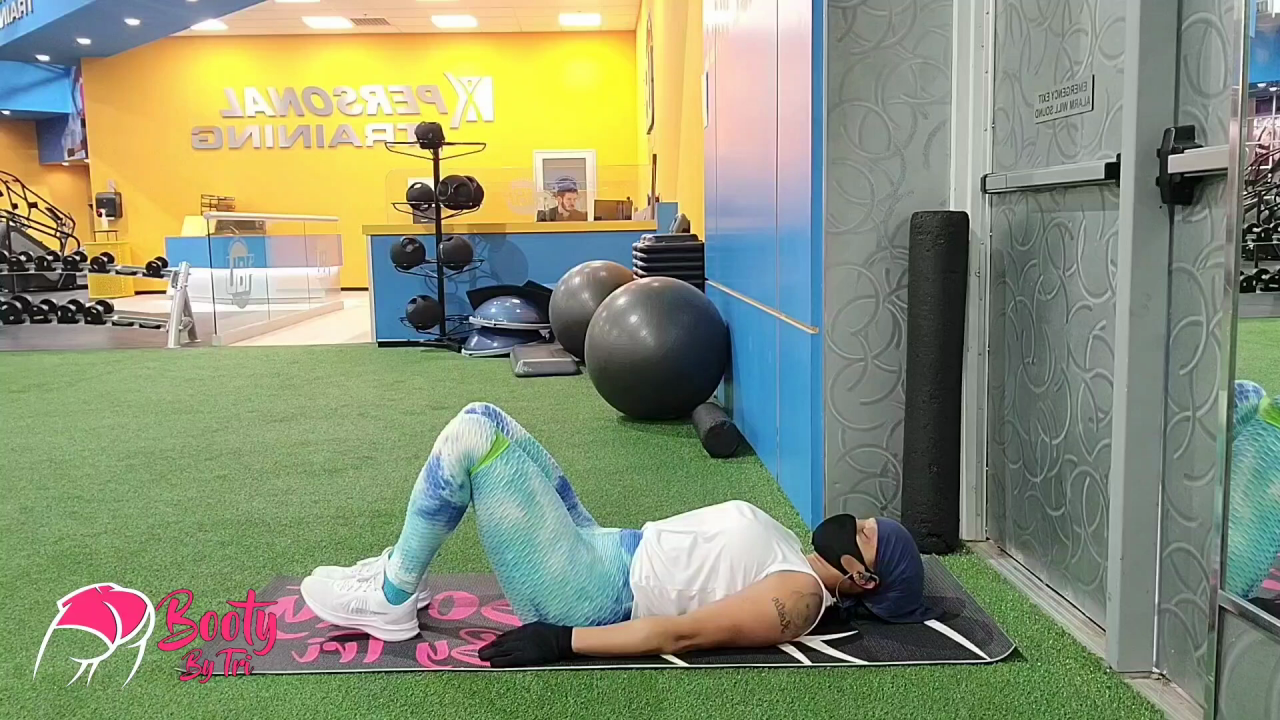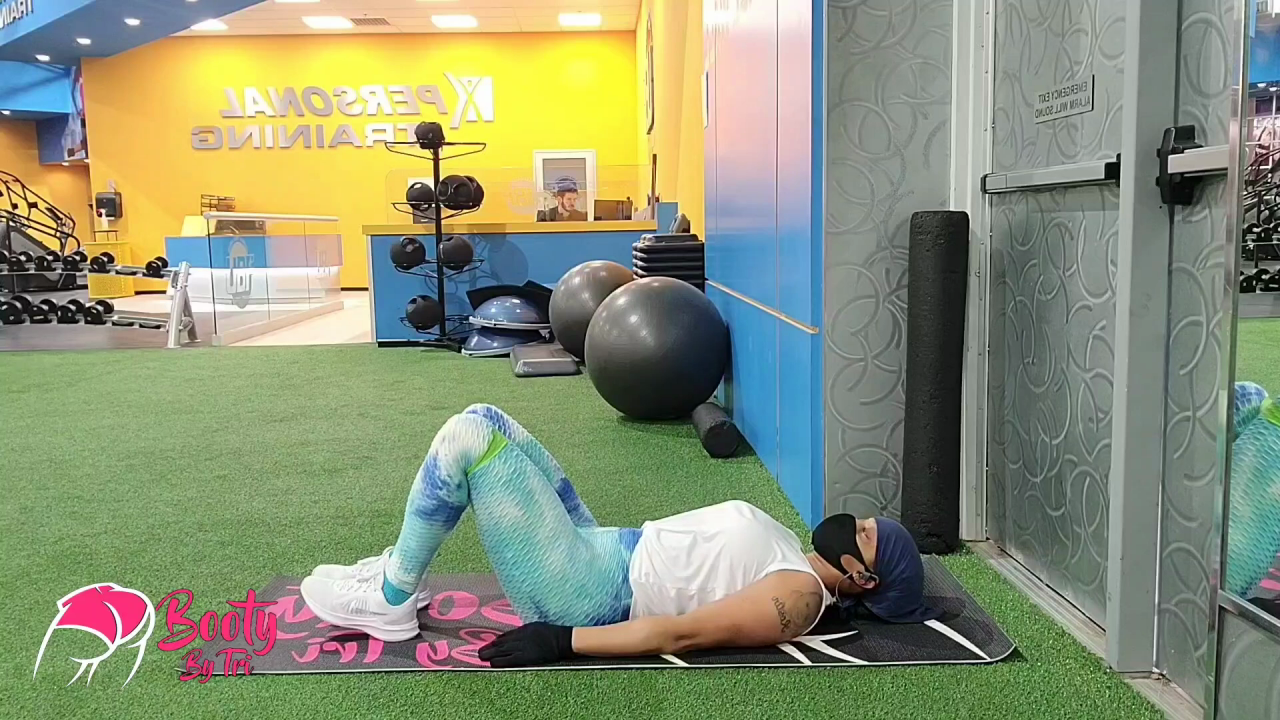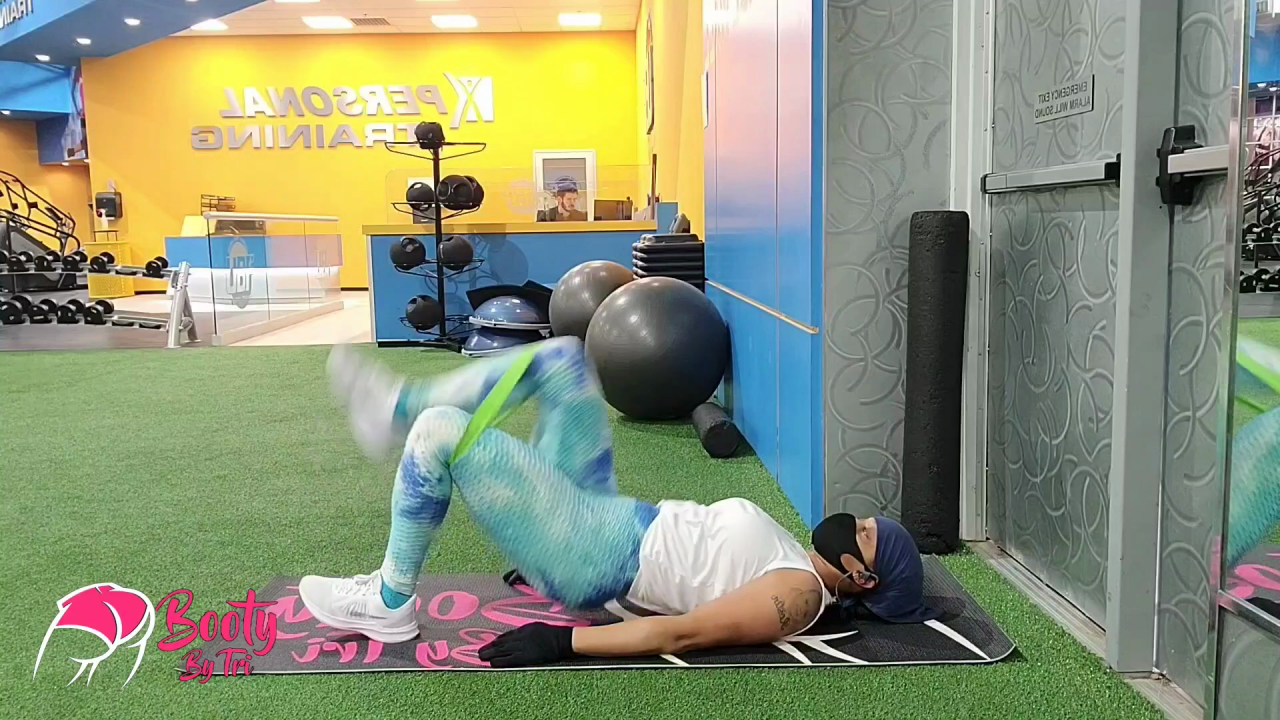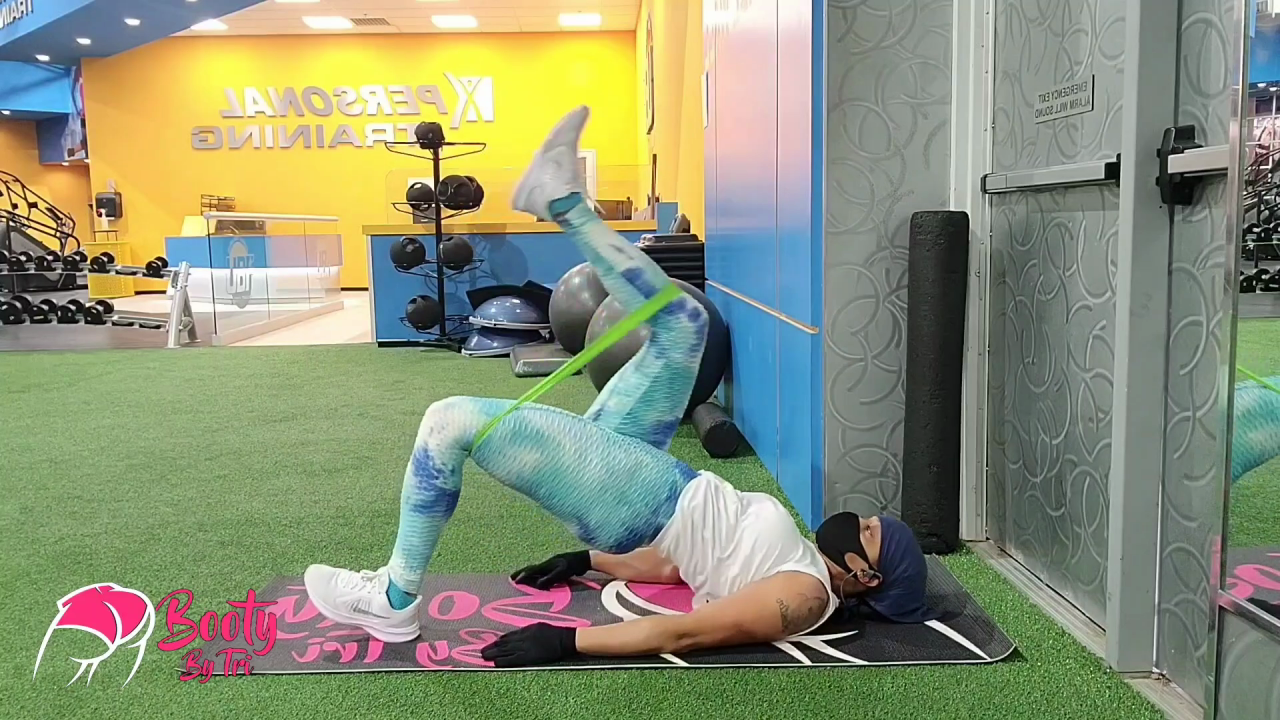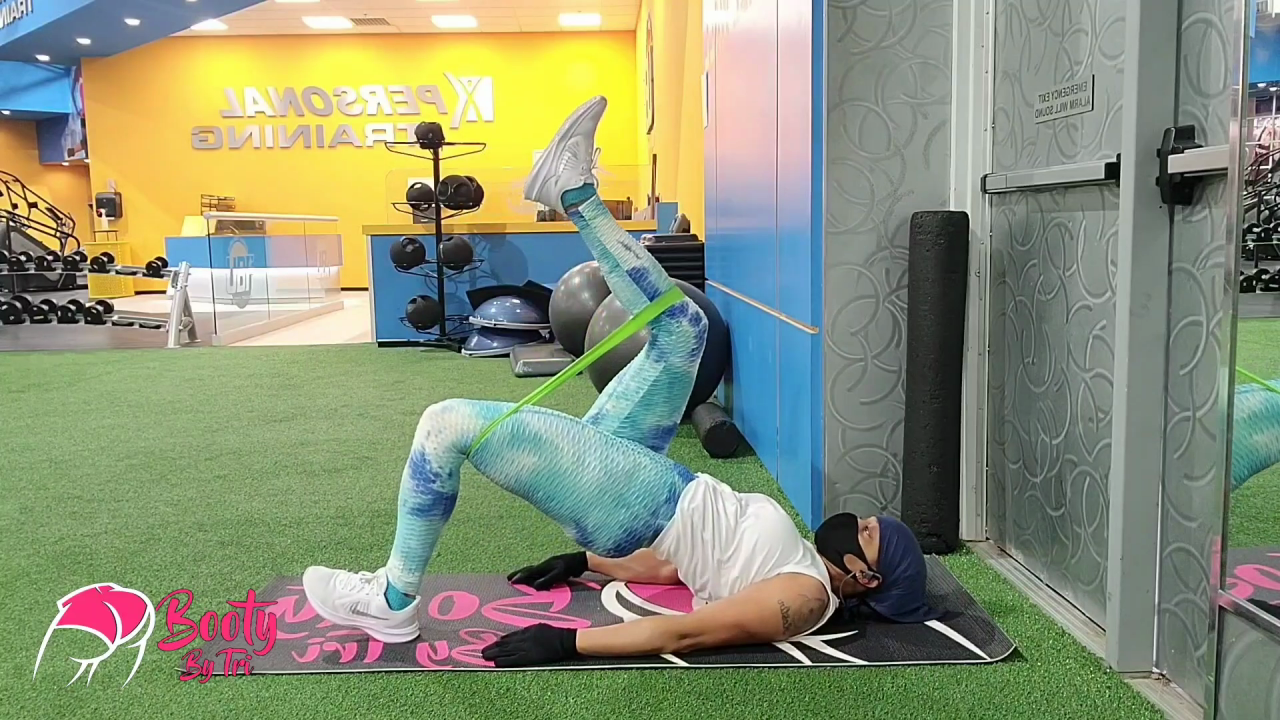
dt=0.4s
person 1, frame 1
left shoulder: (796, 600)
right shoulder: (786, 553)
left elbow: (678, 633)
left wrist: (561, 641)
left hip: (579, 590)
right hip: (600, 549)
left knee: (470, 437)
right knee: (484, 418)
left ankle: (389, 601)
right ankle: (402, 565)
person 1, frame 2
left shoulder: (796, 600)
right shoulder: (788, 555)
left elbow: (679, 634)
left wrist: (560, 642)
left hip: (578, 590)
right hip: (600, 550)
left knee: (465, 436)
right knee: (485, 420)
left ankle: (388, 602)
right ankle: (401, 568)
person 1, frame 3
left shoulder: (792, 591)
right shoulder: (790, 558)
left elbow: (679, 631)
left wrist: (569, 638)
left hip: (596, 560)
right hip: (619, 528)
left knee: (439, 436)
right knee: (556, 359)
left ankle: (388, 602)
right ankle: (393, 410)
person 1, frame 4
left shoulder: (804, 597)
right shoulder: (802, 561)
left elbow: (681, 634)
left wrist: (566, 640)
right wrist: (587, 559)
left hip: (630, 497)
right hip: (636, 480)
left knee: (449, 421)
right knee: (683, 321)
left ankle: (393, 602)
right ankle: (561, 199)
person 1, frame 5
left shoulder: (805, 598)
right shoulder: (799, 560)
left elbow: (681, 634)
left wrist: (567, 641)
right wrist: (584, 561)
left hip: (631, 499)
right hip: (632, 477)
left knee: (446, 424)
right knee: (682, 325)
left ankle: (392, 605)
right ankle: (573, 192)
